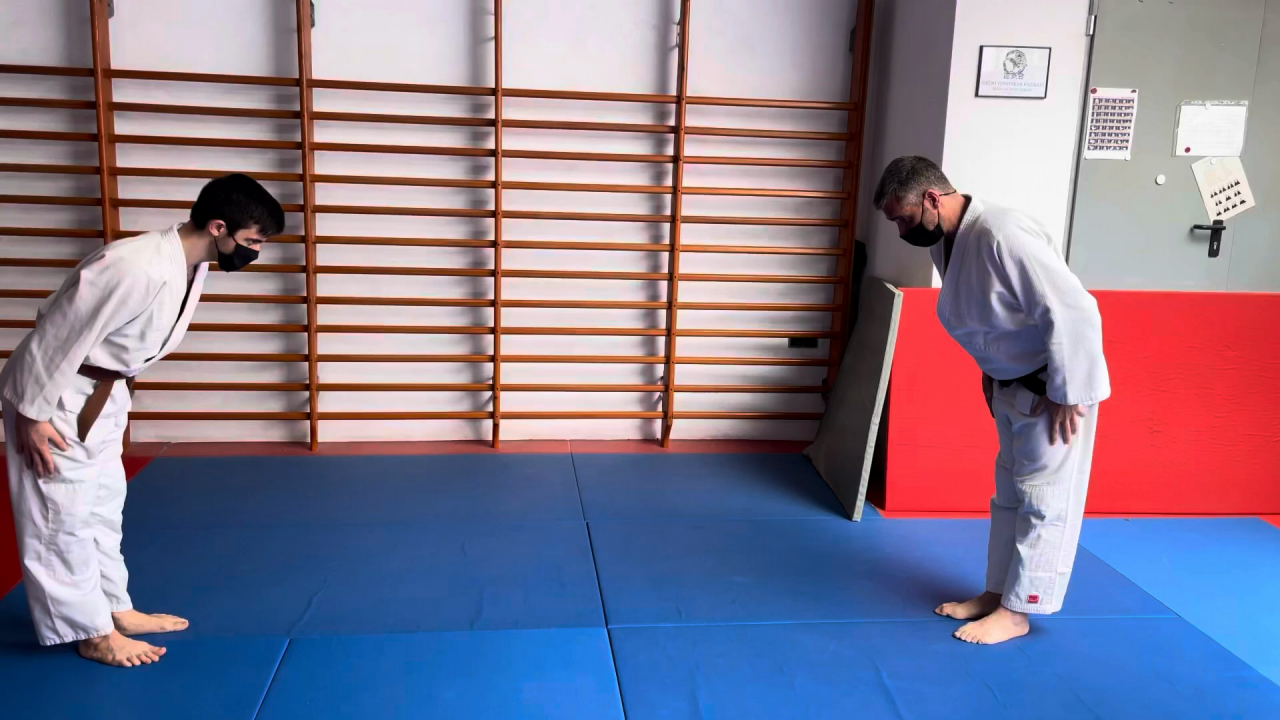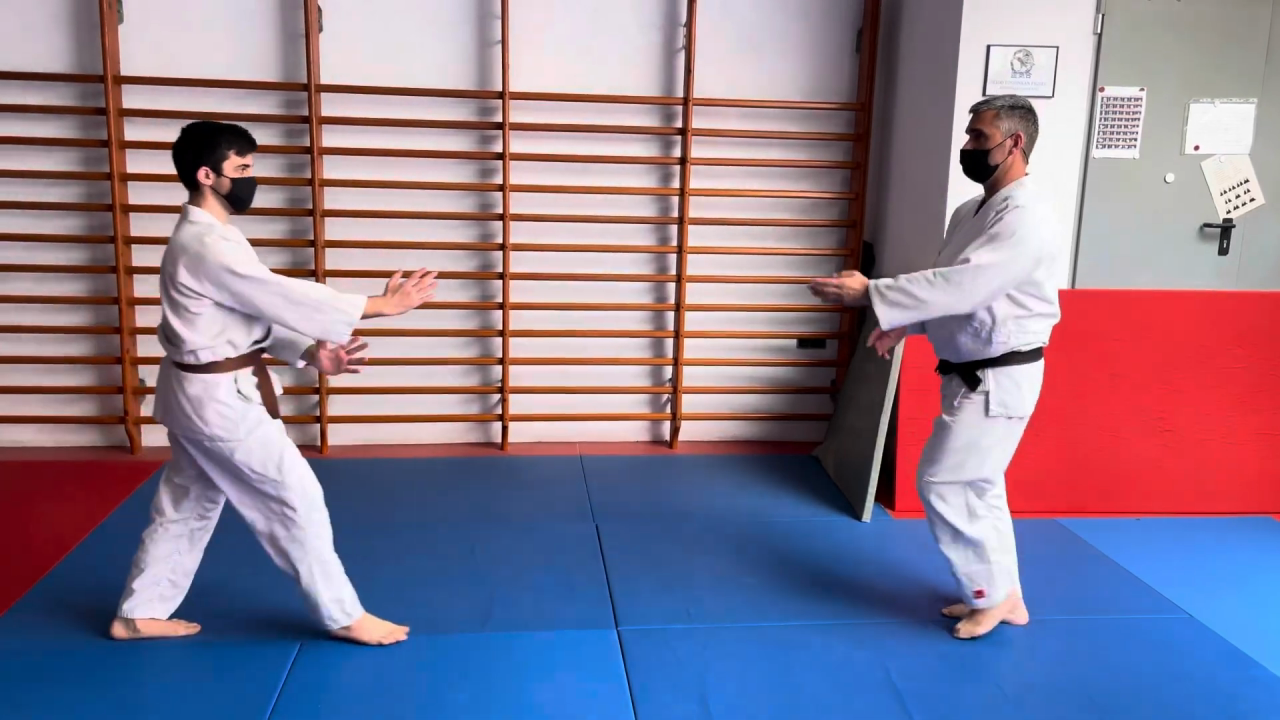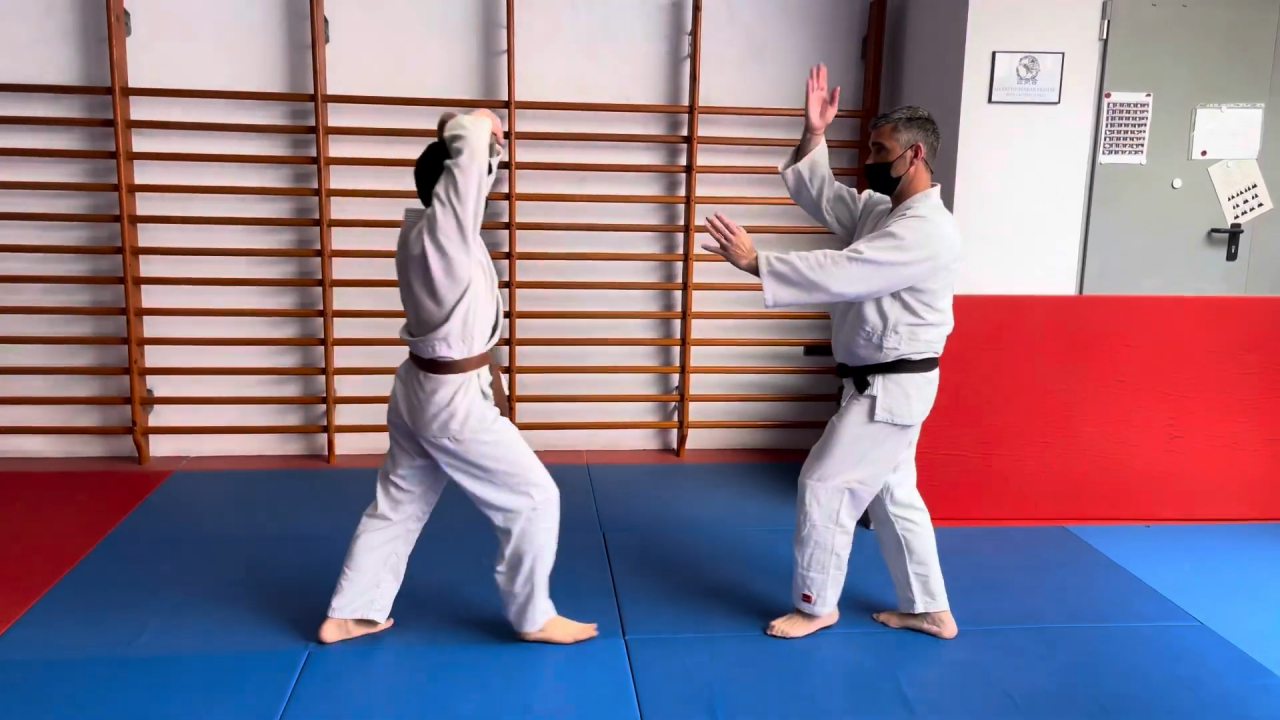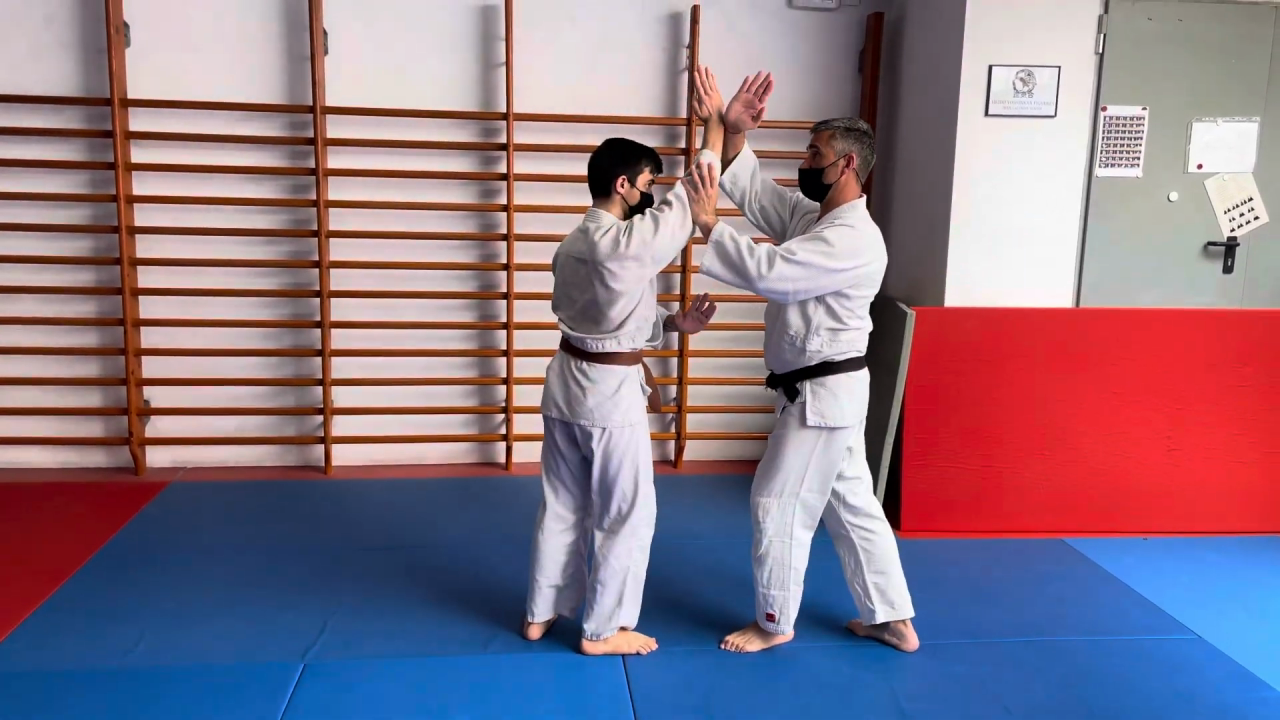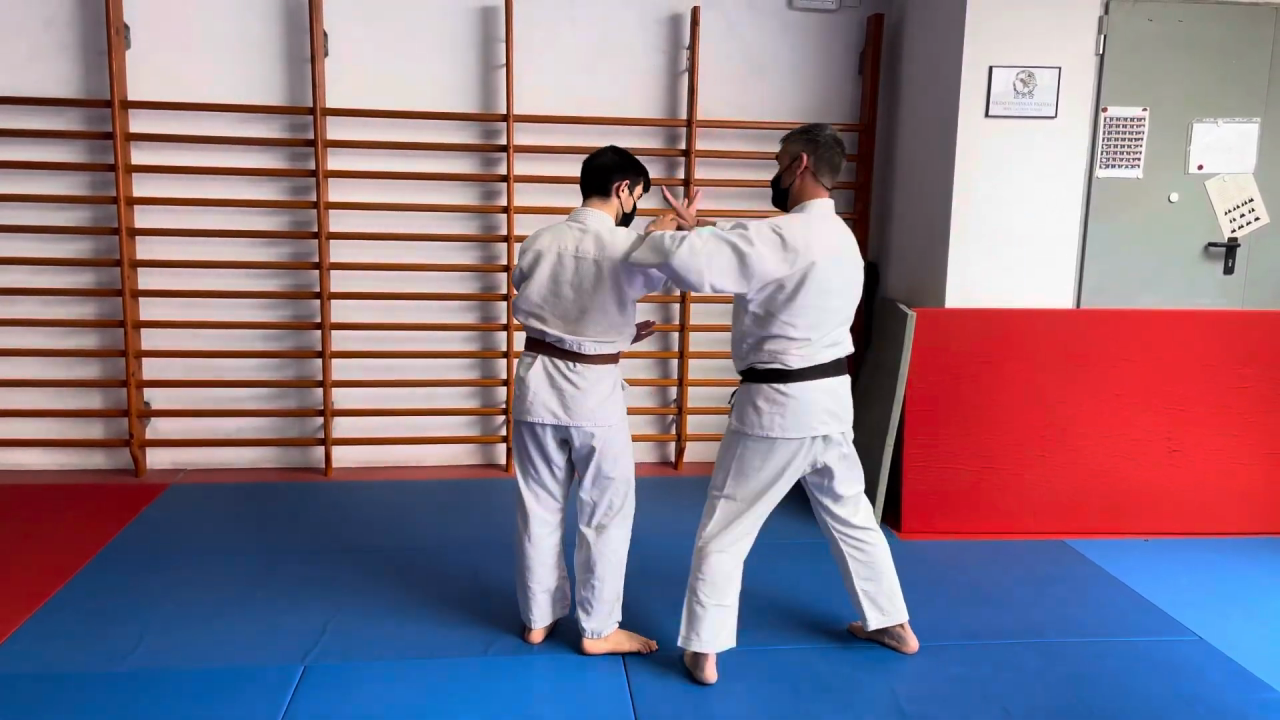
dt=1s
person 1, frame 1
left shoulder: (1003, 234)
right shoulder: (945, 242)
left elbow: (1073, 312)
left wrist: (1068, 395)
right wrist: (992, 373)
left hip: (1059, 385)
right hip: (1014, 383)
left knee: (1046, 496)
right knee: (1012, 491)
left ankle: (1017, 609)
right ankle: (998, 592)
person 1, frame 2
left shoulder: (1025, 219)
right shoulder: (970, 212)
left elbow: (961, 285)
right elbow: (952, 286)
left wrist: (871, 293)
right wrist: (905, 324)
left hip: (1000, 381)
right hip: (969, 376)
left knee: (943, 485)
right knee: (974, 489)
left ankle: (988, 594)
right ankle: (1004, 595)
person 1, frame 3
left shoulder: (927, 231)
right shoulder: (879, 210)
left elbow: (838, 274)
right elbow: (814, 192)
left wrist: (754, 262)
right wrist: (815, 130)
left hip: (893, 388)
right hip: (880, 384)
left knee: (824, 486)
right knee: (893, 495)
left ankle: (815, 604)
right ankle: (930, 609)
person 1, frame 4
left shoulder: (854, 238)
right shoulder: (809, 215)
left elbow: (770, 272)
right elbow: (751, 189)
left wrist: (709, 225)
right wrist: (733, 130)
left hip: (823, 394)
right hip: (828, 389)
left knee: (778, 504)
right knee: (852, 504)
left ankle: (774, 622)
right ankle: (892, 618)
person 1, frame 5
left shoulder: (784, 236)
right shoulder: (841, 237)
left elbow: (689, 260)
left wrist: (662, 234)
right wrist: (700, 226)
left hip: (778, 402)
right hip: (831, 394)
left knee: (726, 525)
right knee: (849, 512)
left ankle: (703, 651)
right ankle: (892, 623)
person 2, frame 1
left shoulder: (190, 264)
right shoulder: (136, 268)
right elbow: (58, 336)
left hip: (100, 393)
right hip: (56, 393)
left knee: (101, 501)
right knee: (64, 511)
left ankle: (112, 609)
right ankle: (90, 631)
person 2, frame 2
left shoulder: (212, 234)
right shoulder: (206, 246)
left elbow: (265, 309)
right elbow: (284, 297)
left wrist: (313, 351)
right wrist: (382, 305)
left hip: (206, 392)
right hip: (219, 398)
left knee: (185, 507)
right knee: (294, 499)
left ankle: (138, 613)
right ankle: (344, 615)
person 2, frame 3
left shoulder: (419, 228)
right shoulder: (442, 231)
left elbow: (474, 153)
right elbow: (469, 146)
left wrist: (477, 132)
right wrist: (461, 128)
left hip: (421, 390)
right hip: (456, 399)
left knee: (396, 505)
right knee: (532, 499)
left ankle: (347, 614)
right ankle: (535, 616)
person 2, frame 4
left shoulder: (571, 244)
right shoulder: (629, 243)
right elbow: (690, 200)
left wrist: (671, 322)
right wrist: (715, 126)
left hip: (566, 383)
right hip: (612, 394)
left knee: (562, 507)
right knee: (626, 515)
left ankle: (540, 613)
right ankle: (603, 629)
person 2, frame 5
left shoulder: (538, 242)
right shoulder: (629, 246)
left elbow: (533, 309)
left hip: (538, 381)
right hip: (594, 389)
left knee: (539, 506)
right knee: (607, 512)
left ankle: (538, 617)
right ankle: (598, 629)
